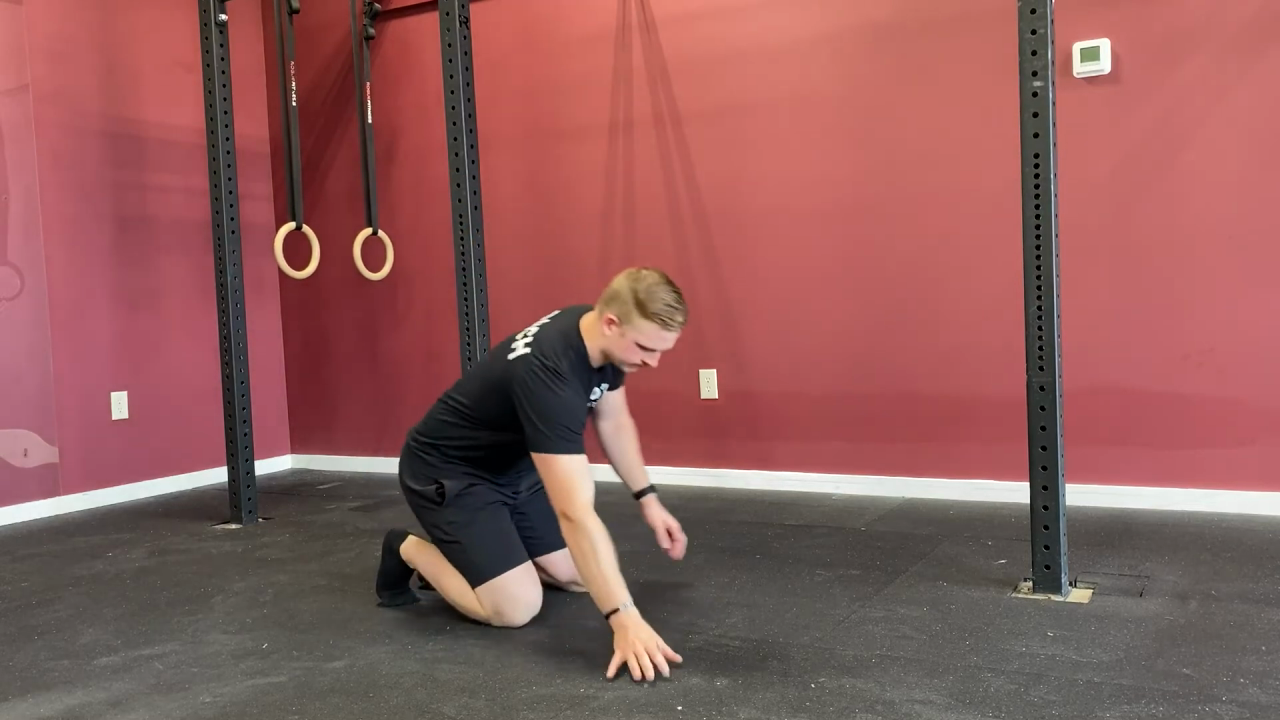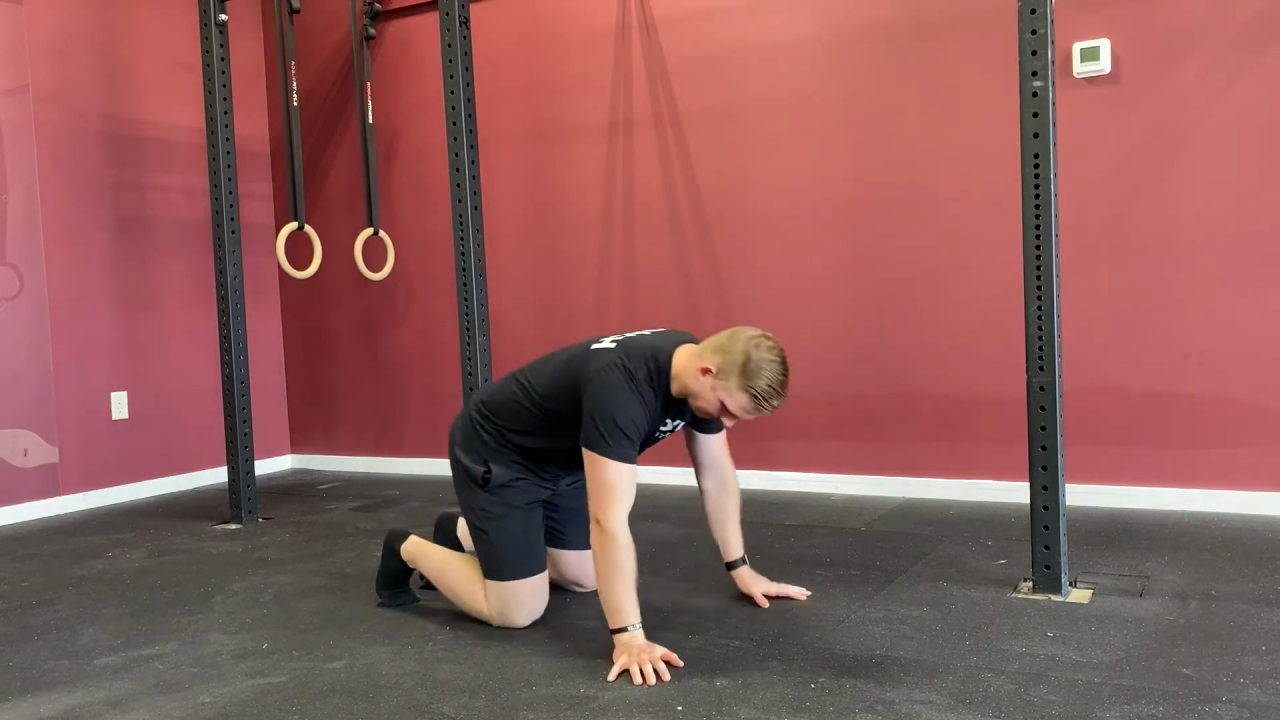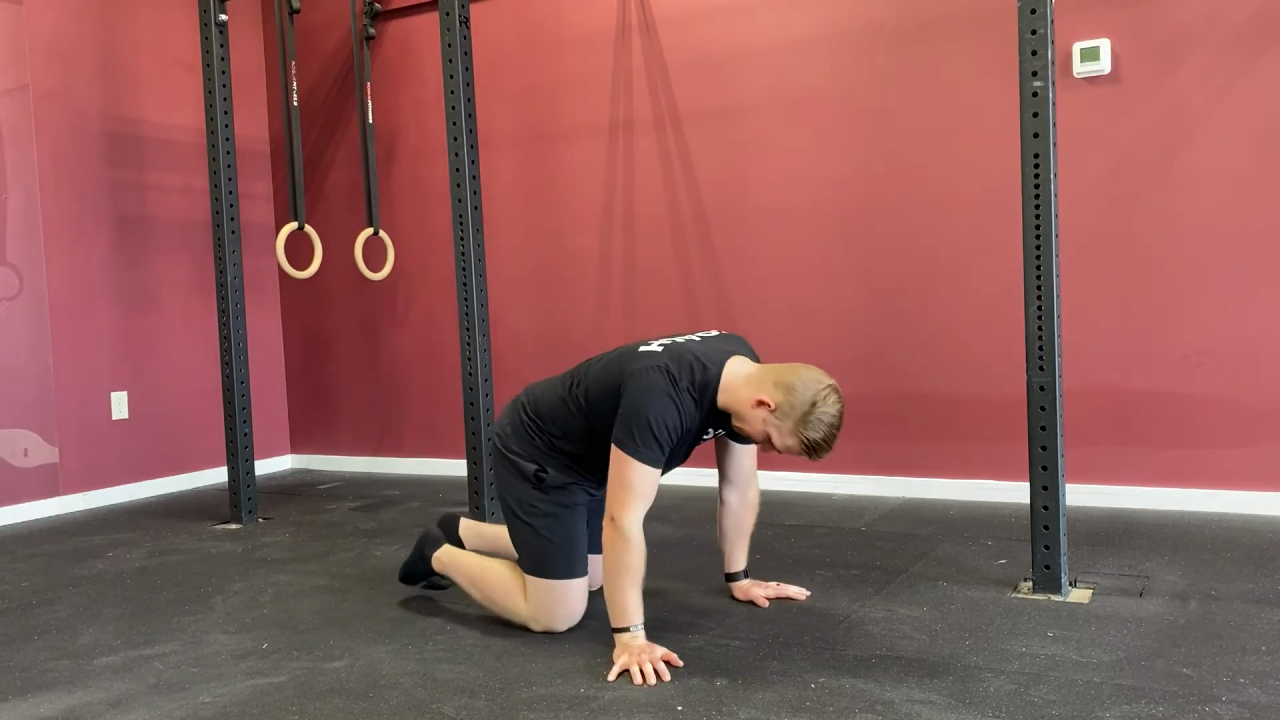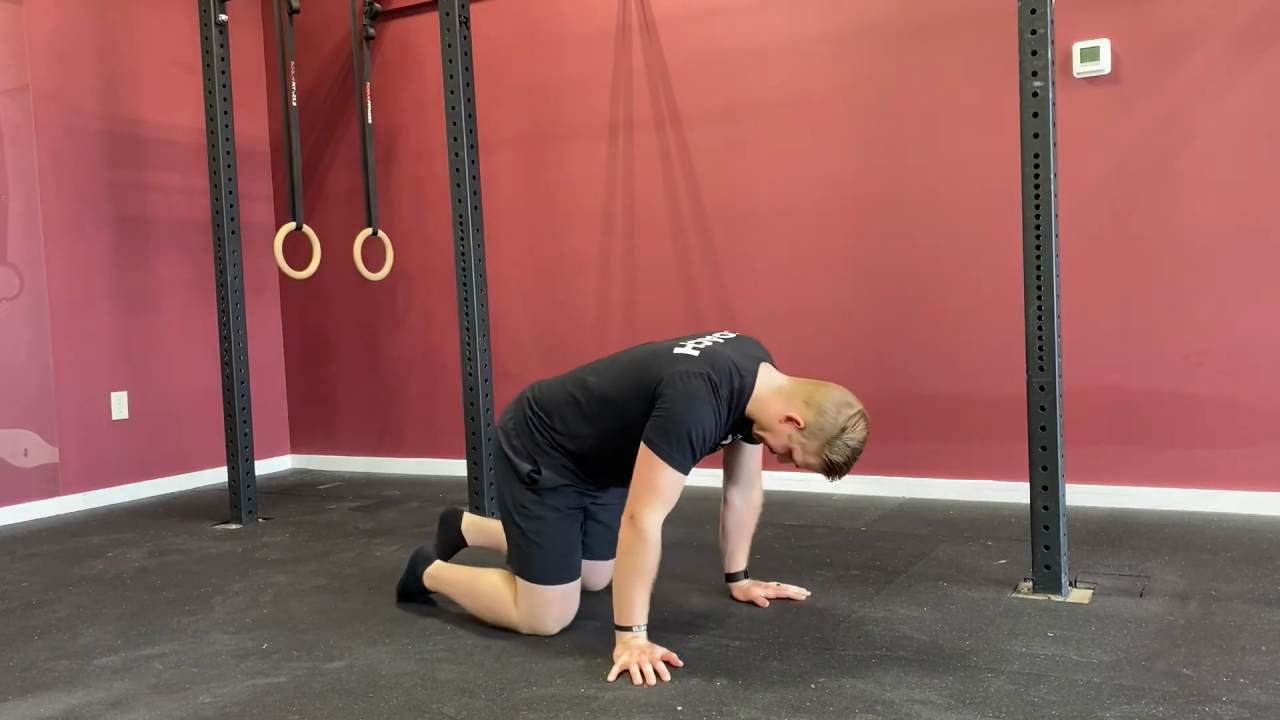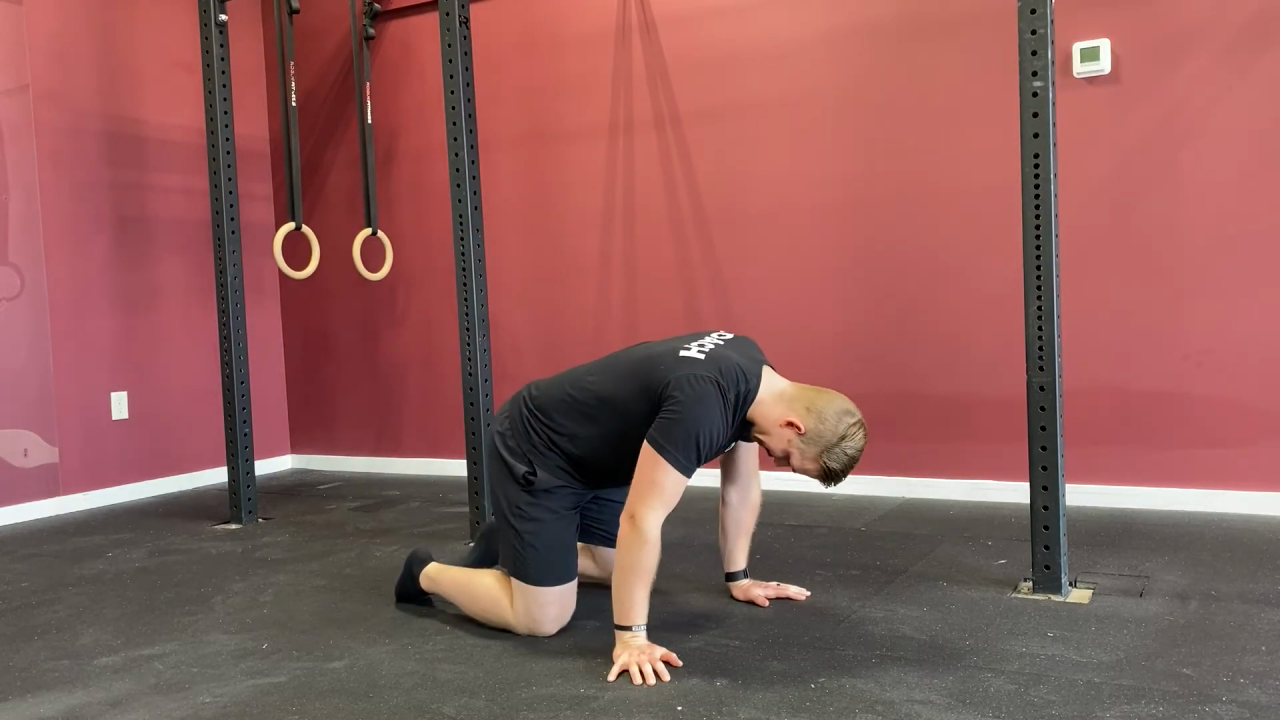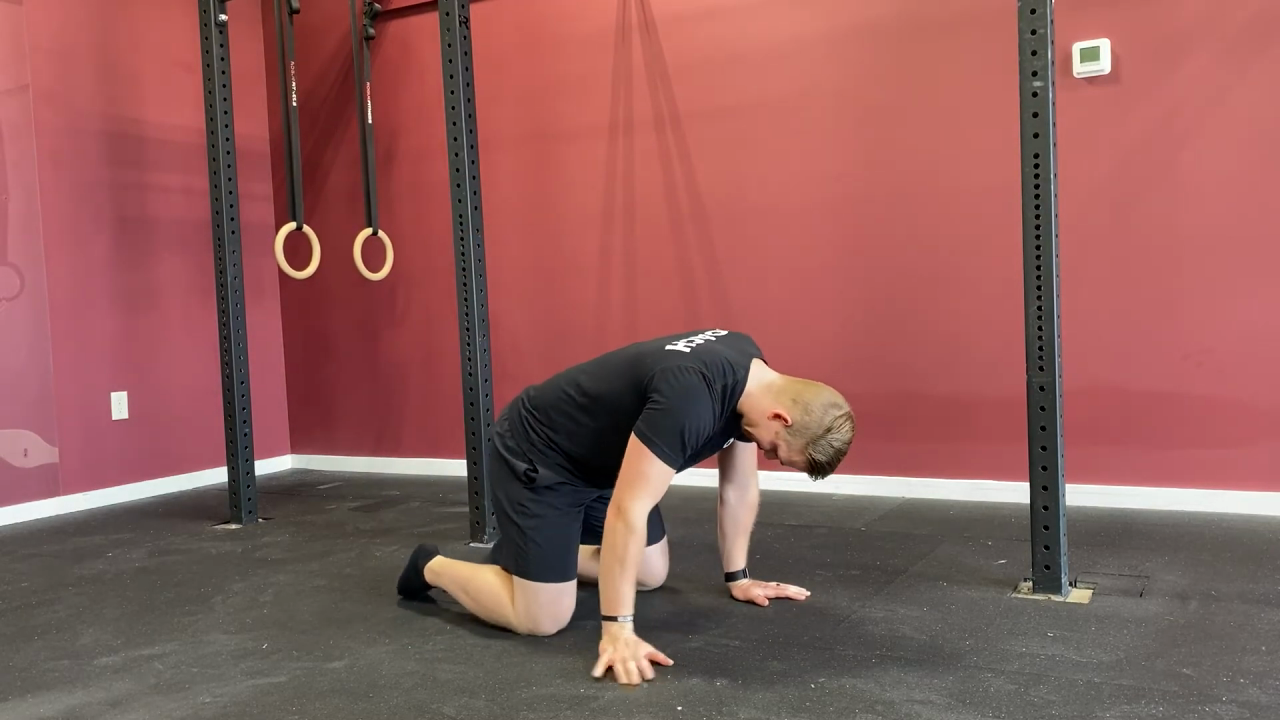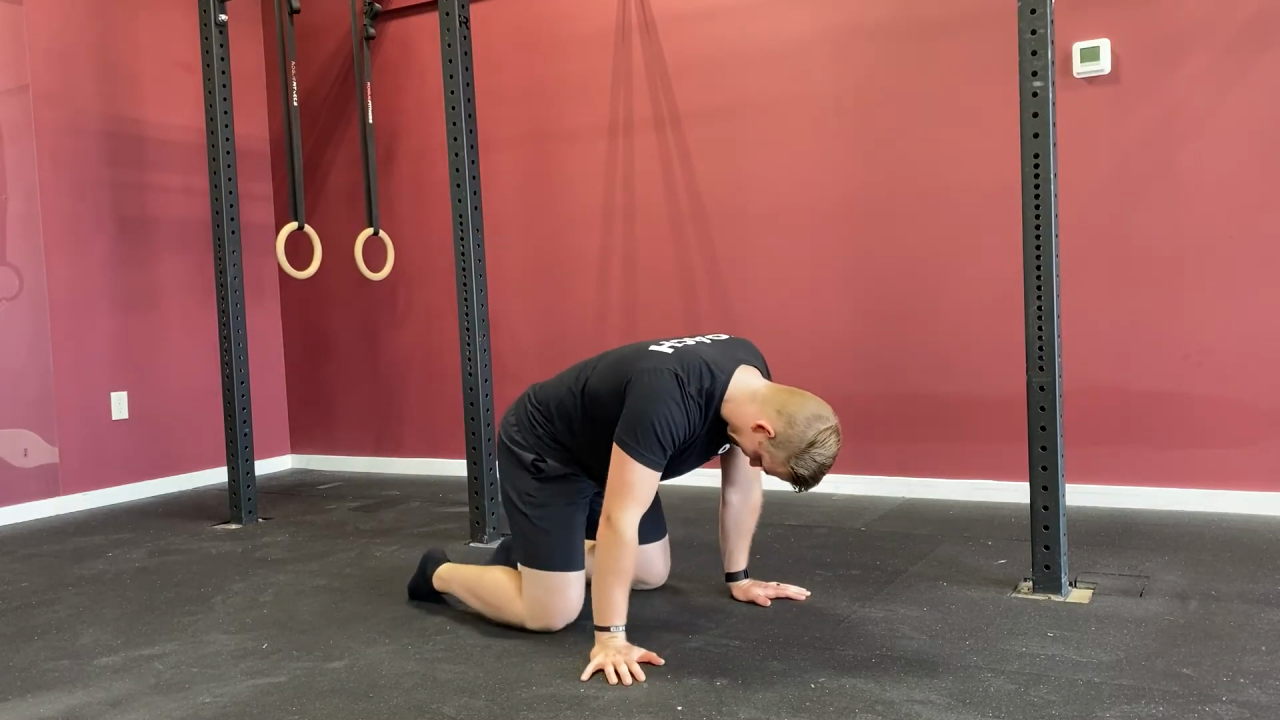
dt=0.4s
person 1, frame 1
left shoulder: (603, 341)
right shoulder: (548, 375)
left elbow: (613, 420)
right elbow: (576, 513)
left wrist: (648, 499)
right wrist: (624, 620)
left hip: (511, 465)
right hip: (448, 472)
left knee: (581, 576)
right knee: (518, 607)
left ankle: (472, 547)
right ankle: (412, 552)
person 1, frame 2
left shoulder: (700, 373)
right shoulder: (622, 385)
left elbow: (717, 477)
right elbow: (609, 520)
left wrist: (740, 567)
right wrist: (629, 637)
left hip: (557, 456)
right hip: (494, 453)
left knee: (583, 578)
right knee: (520, 610)
left ankle: (462, 532)
right ankle: (410, 551)
person 1, frame 3
left shoulder: (748, 376)
right shoulder: (662, 394)
left elbow: (739, 489)
right elbow: (624, 519)
left wrist: (738, 577)
right wrist: (630, 637)
left hip: (590, 454)
right hip: (536, 453)
left knee: (590, 576)
right knee: (557, 614)
left ankle: (461, 532)
right ankle: (440, 554)
person 1, frame 4
left shoulder: (760, 379)
right shoulder: (697, 400)
left elbow: (742, 489)
right elbow: (642, 519)
left wrist: (738, 577)
right wrist: (631, 637)
left hip: (596, 455)
right hip: (538, 452)
left knee: (593, 578)
right knee: (547, 617)
left ankle: (464, 527)
right ankle: (430, 573)
person 1, frame 5
left shoulder: (754, 380)
right shoulder: (703, 403)
left elbow: (740, 487)
right elbow: (641, 519)
left wrist: (738, 578)
right wrist: (631, 637)
left hip: (593, 451)
right hip: (534, 451)
left knee: (624, 567)
right knee: (543, 619)
left ankle: (507, 542)
right ankle: (426, 574)
person 1, frame 6
left shoulder: (751, 375)
right shoulder: (690, 397)
left elbow: (739, 486)
right elbow: (628, 510)
left wrist: (738, 577)
right wrist: (618, 630)
left hip: (597, 455)
right hip: (536, 456)
left knee: (651, 574)
right knee: (543, 621)
left ankle: (528, 552)
right ankle: (433, 568)
person 1, frame 7
left shoulder: (753, 383)
right shoulder: (666, 398)
left elbow: (742, 490)
right elbow: (619, 518)
left wrist: (739, 577)
right wrist: (610, 637)
left hip: (600, 454)
right hip: (542, 450)
left knee: (651, 574)
right knee: (553, 613)
left ankle: (529, 550)
right ankle: (440, 574)
